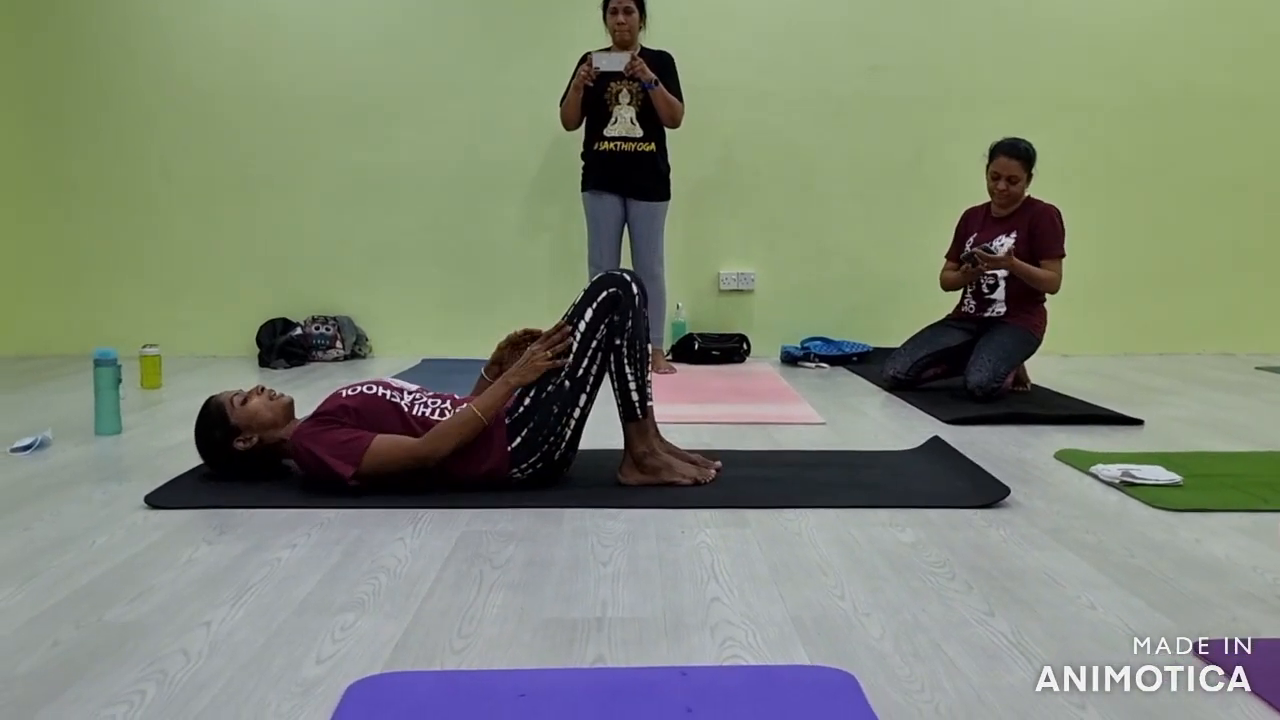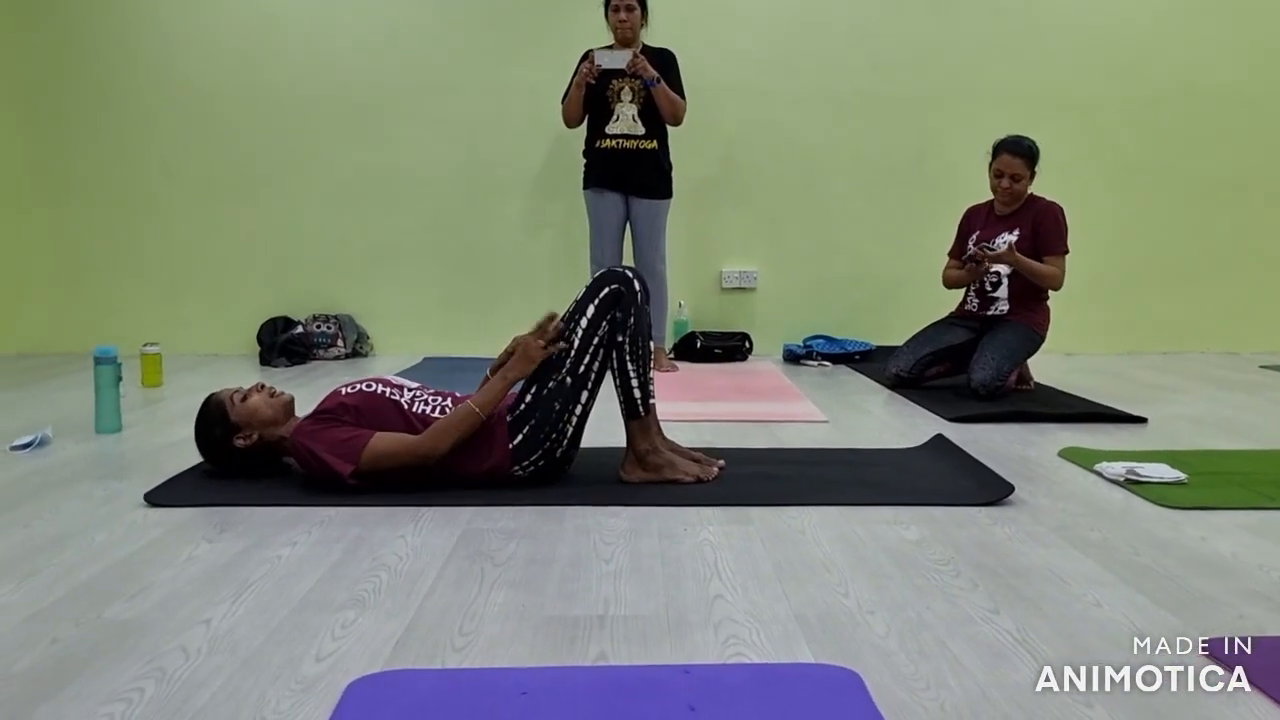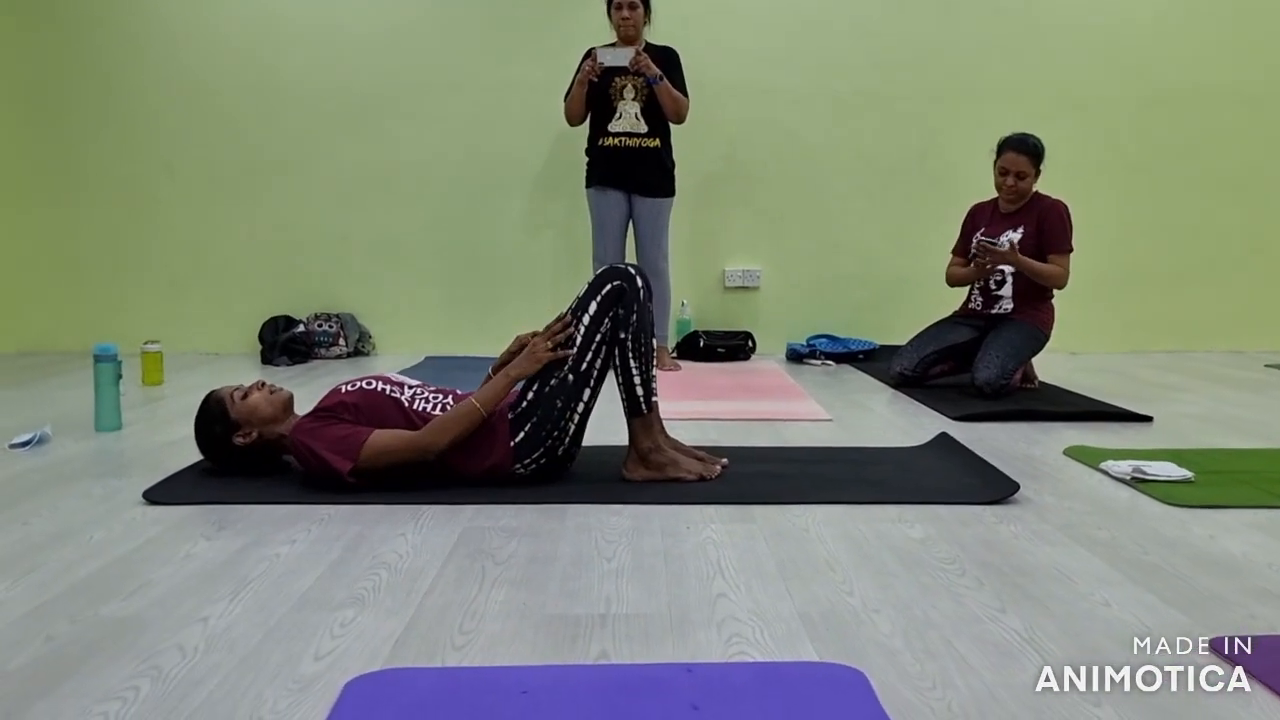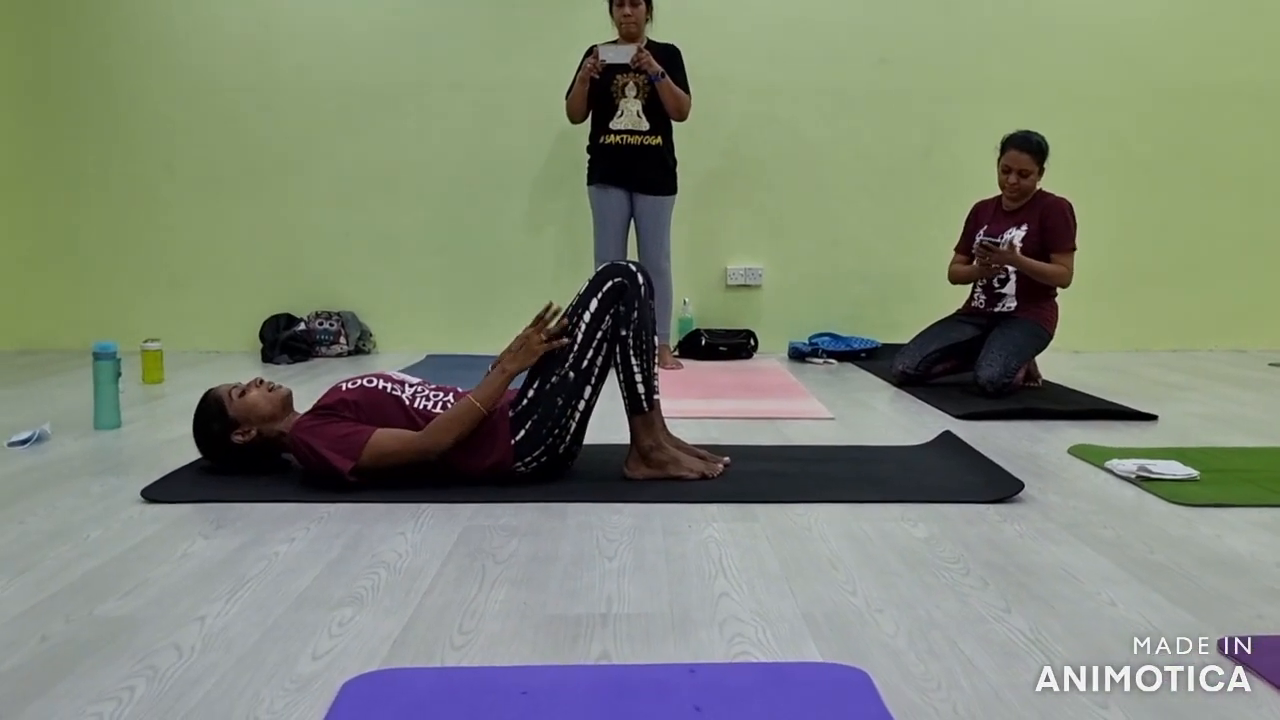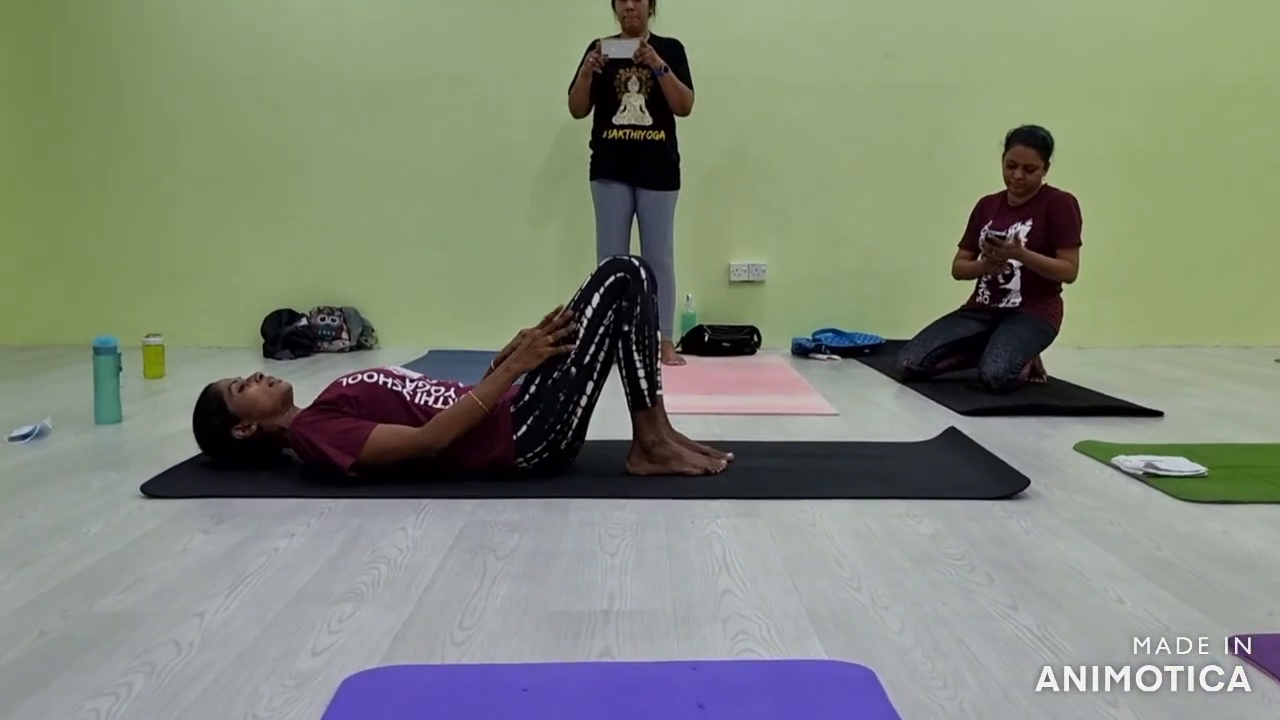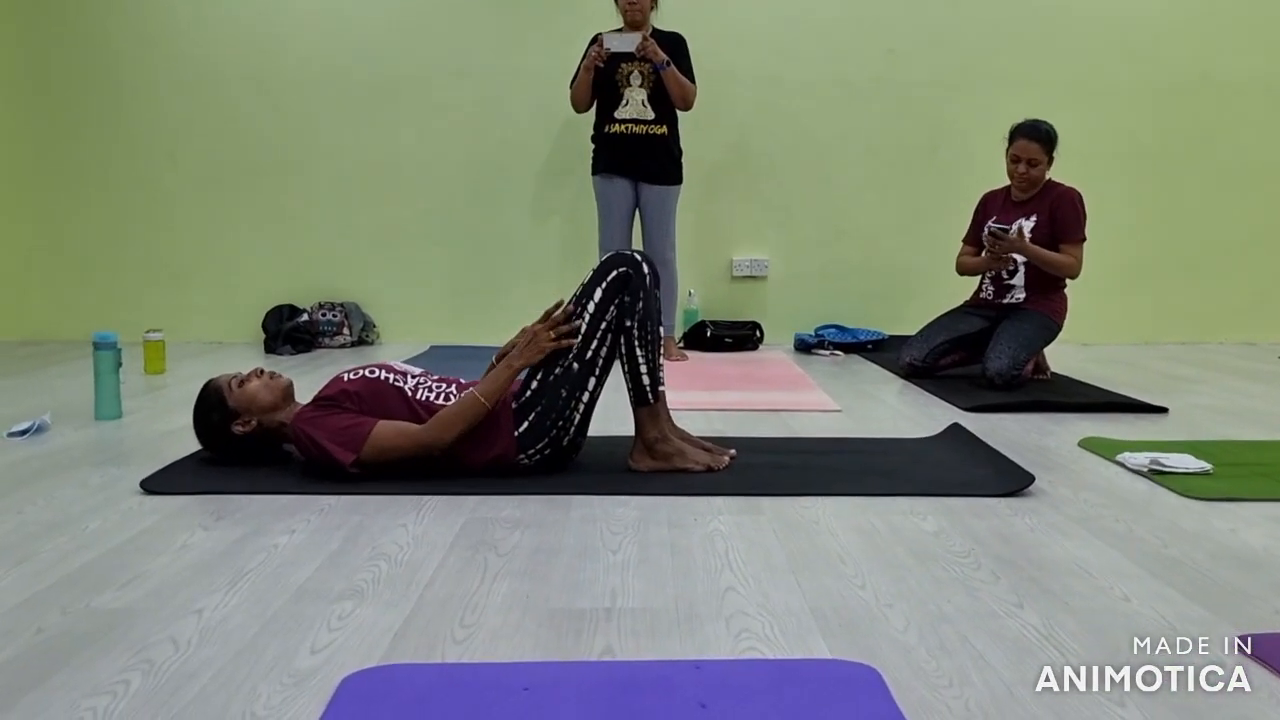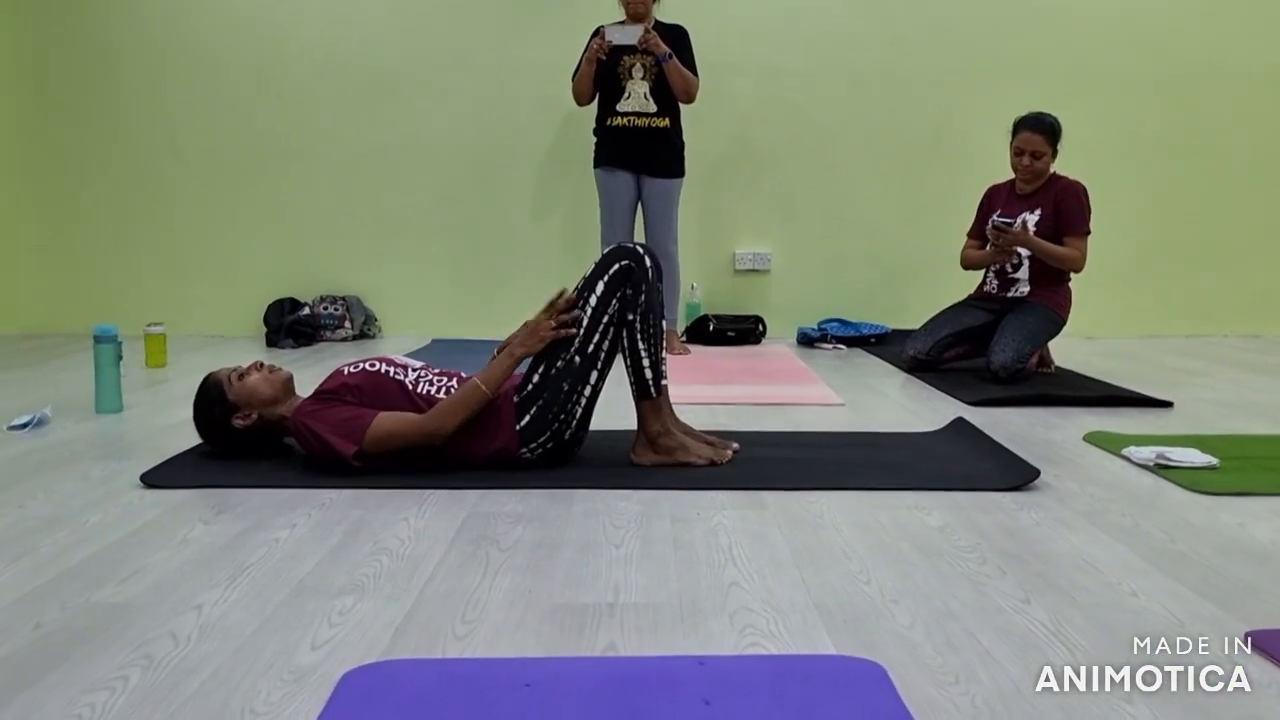
dt=0.2s
person 1, frame 1
left shoulder: (322, 428)
right shoulder: (315, 445)
right elbow: (431, 450)
left wrist: (496, 367)
right wrist: (513, 377)
left hip: (511, 429)
right hip: (522, 449)
left knee: (621, 287)
right knee: (613, 295)
left ankle: (648, 443)
right ankle: (642, 459)
person 1, frame 2
left shoulder: (322, 426)
right shoulder: (314, 443)
right elbow: (429, 447)
left wrist: (500, 367)
right wrist: (512, 374)
left hip: (511, 424)
right hip: (523, 446)
left knee: (622, 283)
right knee: (615, 292)
left ankle: (650, 440)
right ankle: (644, 455)
person 1, frame 3
left shoulder: (322, 423)
right shoulder: (314, 439)
right elbow: (428, 443)
left wrist: (503, 365)
right wrist: (516, 372)
left hip: (513, 421)
right hip: (525, 443)
left knee: (624, 281)
right knee: (617, 290)
left ankle: (653, 438)
right ankle: (647, 454)
person 1, frame 4
left shoulder: (321, 421)
right shoulder: (314, 438)
right elbow: (430, 443)
left wrist: (505, 361)
right wrist: (512, 368)
left hip: (514, 418)
right hip: (524, 440)
left knee: (626, 278)
right knee: (618, 286)
left ankle: (654, 437)
right ankle: (647, 451)
person 1, frame 5
left shoulder: (323, 415)
right shoulder: (314, 434)
right elbow: (431, 440)
left wrist: (509, 357)
right wrist: (515, 366)
left hip: (516, 414)
right hip: (526, 437)
left knee: (628, 274)
right knee: (620, 282)
left ankle: (657, 433)
right ankle: (652, 448)
person 1, frame 6
left shoulder: (324, 410)
right shoulder: (315, 429)
right elbow: (433, 437)
left wrist: (510, 352)
right wrist: (516, 363)
left hip: (517, 410)
right hip: (529, 433)
left knee: (631, 268)
right knee: (623, 276)
left ankle: (659, 428)
right ankle: (653, 443)
person 1, frame 7
left shoulder: (325, 405)
right shoulder: (316, 423)
right elbow: (435, 427)
left wrist: (517, 343)
right wrist: (518, 350)
left hip: (519, 403)
right hip: (530, 427)
left knee: (632, 261)
right knee: (624, 270)
left ankle: (662, 422)
right ankle: (656, 437)
person 2, frame 1
left shoulder: (660, 61)
right shoulder: (590, 61)
left elbow: (674, 119)
right elbow: (569, 122)
left wrist: (649, 79)
right wrist: (579, 84)
left hip: (649, 181)
right hip: (601, 181)
left knee: (650, 267)
right knee: (602, 267)
left ankle: (656, 349)
person 2, frame 2
left shoulder: (662, 59)
right shoulder: (592, 59)
left elbow: (676, 116)
right elbow: (571, 120)
left wrist: (651, 76)
right wrist: (580, 82)
left hip: (651, 179)
right hip: (603, 179)
left knee: (652, 264)
right knee: (604, 265)
left ankle: (658, 347)
person 2, frame 3
left shoulder: (665, 56)
right shoulder: (594, 56)
left elbow: (679, 114)
right elbow: (573, 118)
left wrist: (654, 74)
right wrist: (583, 80)
left hip: (653, 178)
right hip: (605, 177)
left knee: (655, 263)
right knee: (607, 263)
left ankle: (660, 346)
person 2, frame 4
left shoulder: (667, 54)
right shoulder: (596, 54)
left elbow: (681, 112)
right elbow: (575, 116)
left wrist: (656, 71)
right wrist: (584, 77)
left hip: (655, 175)
right hip: (607, 175)
left knee: (656, 261)
right knee: (608, 262)
left ankle: (662, 345)
person 2, frame 5
left shoulder: (670, 48)
right shoulder: (599, 49)
left elbow: (685, 107)
right elbow: (577, 110)
left wrist: (658, 66)
right wrist: (587, 72)
left hip: (658, 170)
right hip: (609, 170)
left knee: (660, 257)
right knee: (611, 257)
left ankle: (665, 341)
person 2, frame 6
left shoulder: (672, 42)
right shoulder: (601, 43)
left elbow: (687, 101)
right elbow: (579, 104)
left wrist: (660, 59)
right wrist: (588, 66)
left hip: (661, 165)
right hip: (611, 164)
left knee: (662, 252)
right knee: (613, 252)
left ankle: (667, 336)
person 2, frame 7
left shoulder: (674, 34)
right shoulder: (604, 35)
left elbow: (689, 94)
right elbow: (581, 97)
left wrist: (663, 52)
right wrist: (591, 59)
left hip: (663, 158)
right hip: (614, 158)
left knee: (664, 246)
right knee: (615, 246)
left ankle: (670, 330)
person 3, frame 1
left shoulder: (1043, 216)
right shoulder: (971, 217)
left elbow: (1053, 282)
right elbow: (945, 279)
left wrist: (1012, 265)
right wrist: (965, 275)
left hip: (1017, 322)
right hip: (967, 319)
left knee: (980, 384)
right knee: (895, 372)
left ankle: (1008, 368)
right ankle: (978, 359)
person 3, frame 2
left shoulder: (1046, 213)
right shoulder: (974, 215)
left elbow: (1056, 279)
right elbow: (948, 277)
left wrist: (1014, 260)
right wrist: (969, 274)
left hip: (1020, 320)
right hip: (970, 317)
left knee: (984, 382)
right knee: (898, 370)
left ankle: (1012, 367)
right ankle: (980, 357)
person 3, frame 3
left shoulder: (1051, 211)
right shoulder: (978, 213)
left elbow: (1060, 278)
right elbow: (951, 275)
left wrist: (1015, 261)
right wrist: (975, 271)
left hip: (1024, 319)
right hip: (974, 315)
left knee: (988, 380)
right knee: (902, 369)
left ankle: (1017, 367)
right ankle: (985, 355)
person 3, frame 4
left shoulder: (1054, 209)
right shoulder: (981, 210)
left elbow: (1064, 276)
right elbow: (954, 272)
left wrist: (1015, 260)
right wrist: (980, 269)
left hip: (1027, 317)
right hip: (977, 314)
left knee: (991, 379)
right knee: (904, 368)
left ankle: (1019, 365)
right ankle: (987, 354)
person 3, frame 5
left shoulder: (1060, 204)
right shoulder: (986, 206)
left elbow: (1069, 271)
right elbow: (958, 267)
left wrist: (1020, 254)
right wrist: (985, 265)
left hip: (1032, 313)
right hip: (981, 309)
left knee: (995, 375)
right knee: (909, 364)
left ankle: (1023, 360)
right ankle: (993, 350)
person 3, frame 6
left shoulder: (1064, 199)
right shoulder: (991, 201)
left elbow: (1073, 267)
right elbow: (962, 263)
left wrist: (1023, 248)
right wrist: (989, 261)
left hip: (1036, 309)
right hip: (985, 305)
left knee: (999, 371)
right knee: (911, 360)
left ankle: (1027, 357)
right ankle: (998, 346)
person 3, frame 7
left shoulder: (1069, 193)
right shoulder: (995, 194)
left elbow: (1077, 261)
right elbow: (966, 257)
left wrist: (1027, 241)
right wrist: (993, 255)
left hip: (1041, 303)
right hip: (989, 299)
left knee: (1003, 365)
right knee: (915, 353)
left ankle: (1031, 350)
right ankle: (1000, 339)
